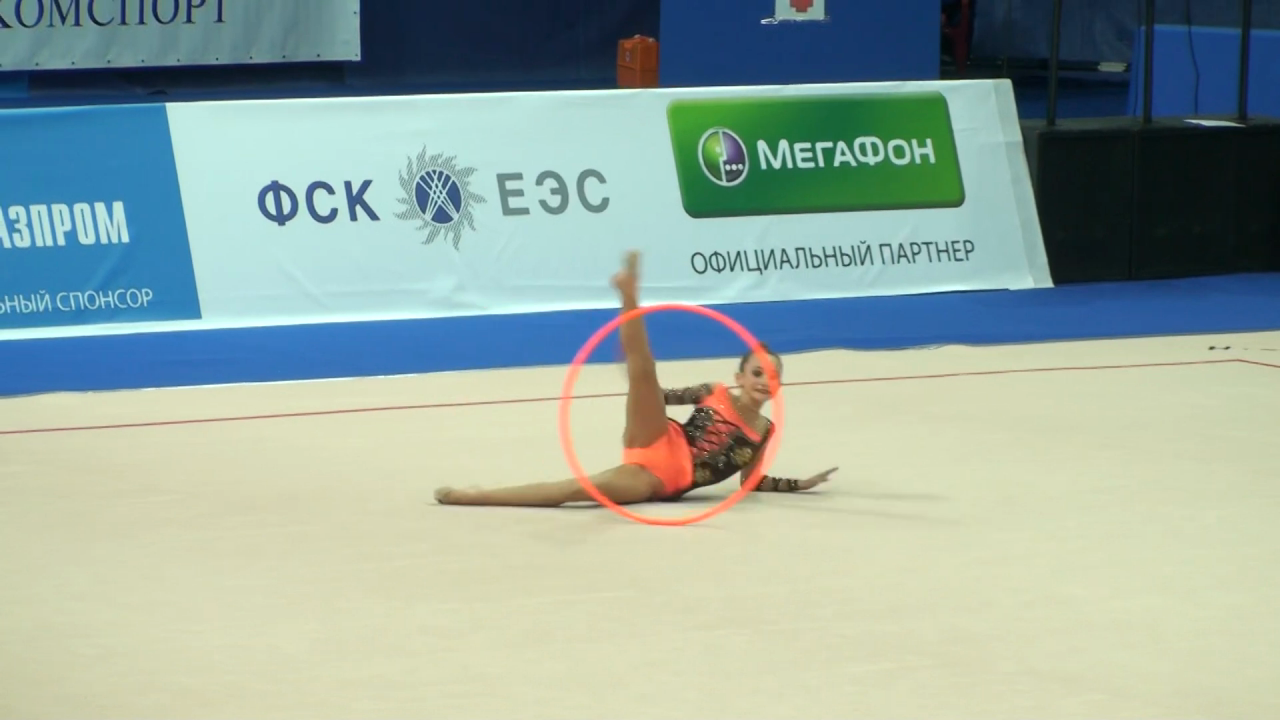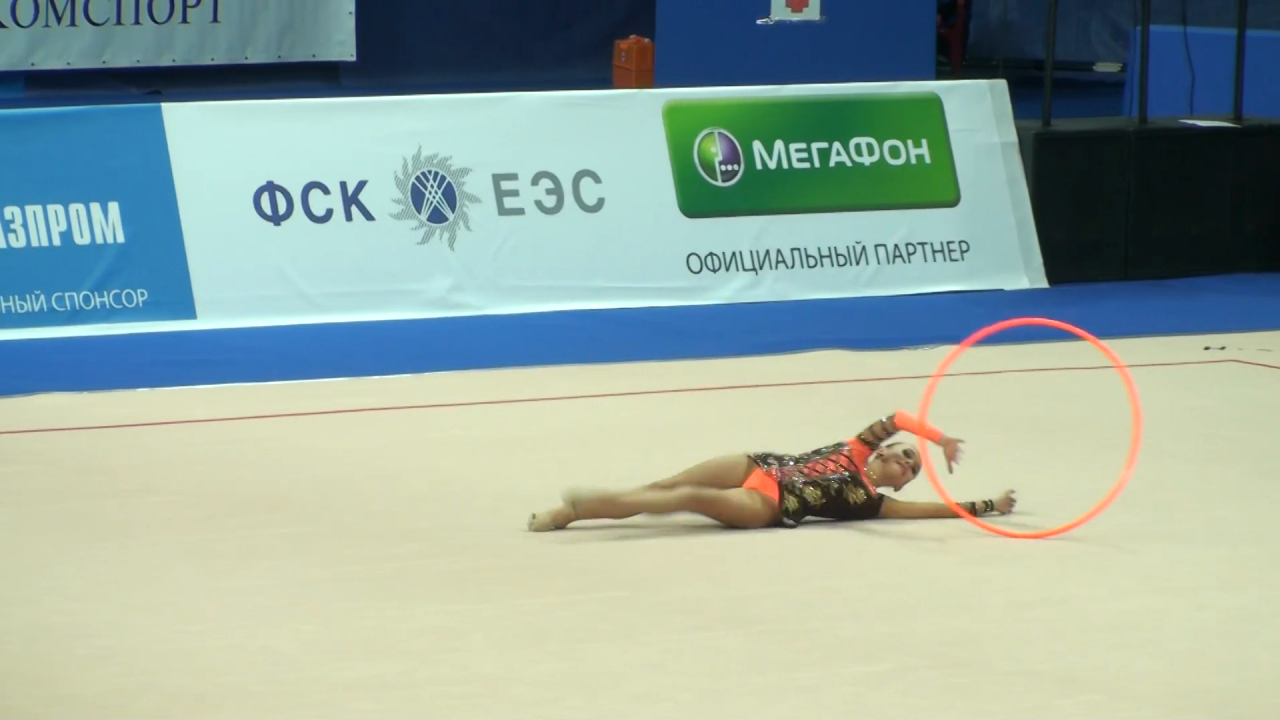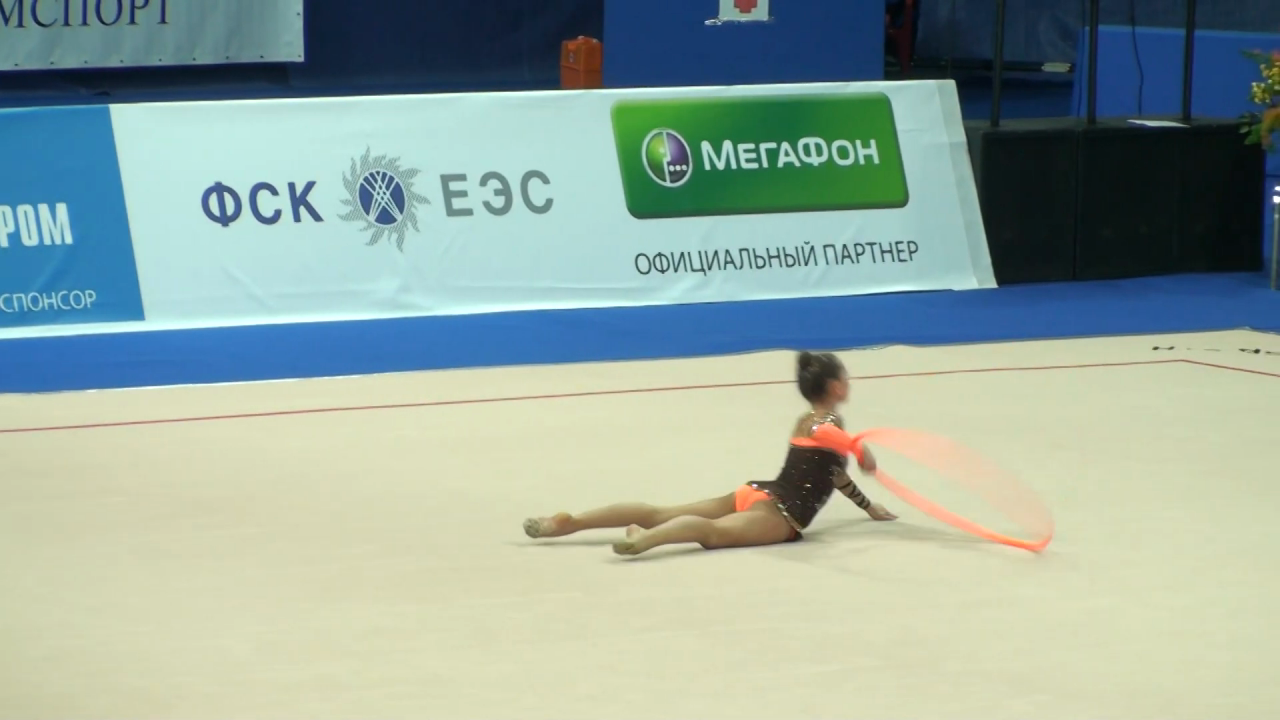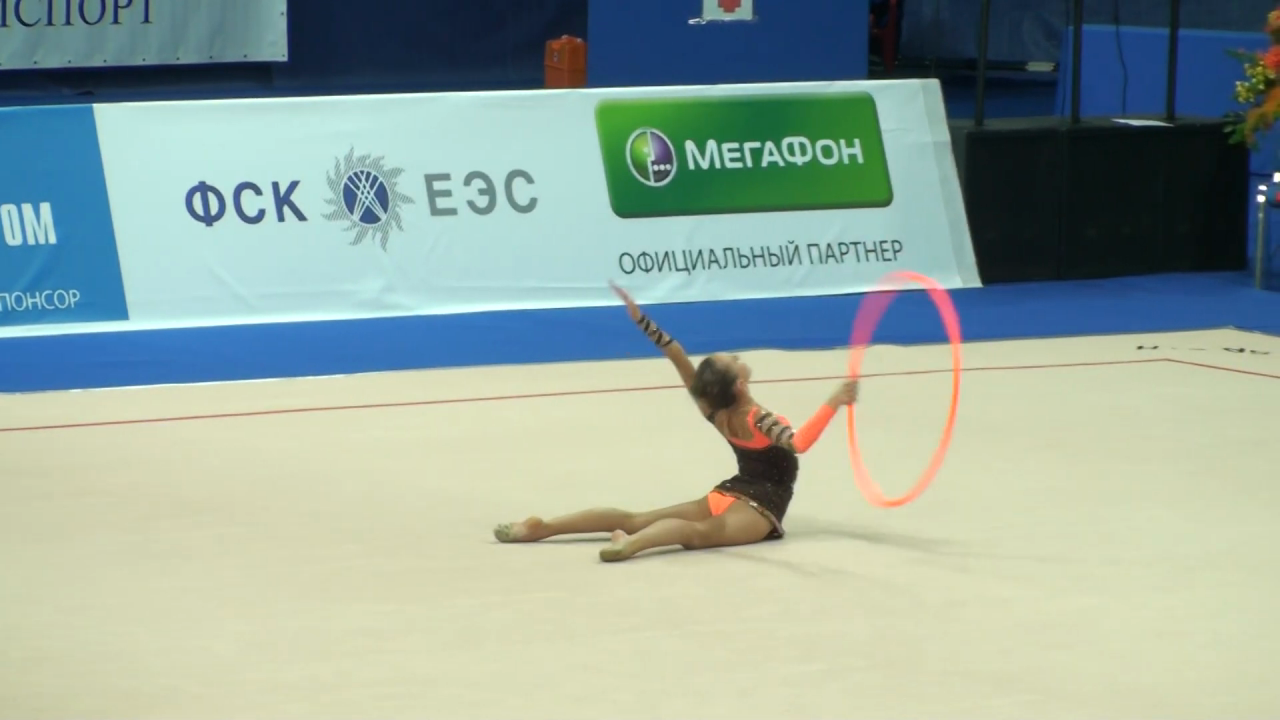
dt=0.7s
person 1, frame 1
left shoulder: (765, 435)
right shoulder: (718, 396)
left elbow: (752, 483)
right elbow: (681, 395)
left wrist: (799, 484)
left hip: (662, 481)
right hip: (660, 450)
left knee: (577, 488)
right knee: (643, 377)
person 1, frame 2
left shoulder: (872, 501)
right shoulder: (855, 450)
left elbow: (937, 507)
right elbow: (895, 418)
left wrist: (991, 505)
right wrist: (938, 437)
left hip: (767, 505)
right hip: (760, 469)
left knee: (693, 497)
right knee: (663, 487)
person 1, frame 3
left shoulder: (805, 420)
right shoulder: (832, 425)
left elbow: (825, 472)
right elbow: (823, 436)
left wrist: (865, 502)
right wrist: (862, 452)
left hip: (752, 494)
right hip: (779, 513)
left knee: (658, 512)
right knee: (715, 532)
left ankle: (568, 521)
right ankle: (645, 538)
person 1, frame 4
left shoulder: (716, 411)
right shoulder: (760, 419)
left elbow: (679, 357)
right elbow: (800, 443)
left wrist: (640, 317)
right wrist: (834, 402)
left hip: (724, 497)
right hip: (757, 510)
left knee: (634, 519)
right ankle: (630, 544)
